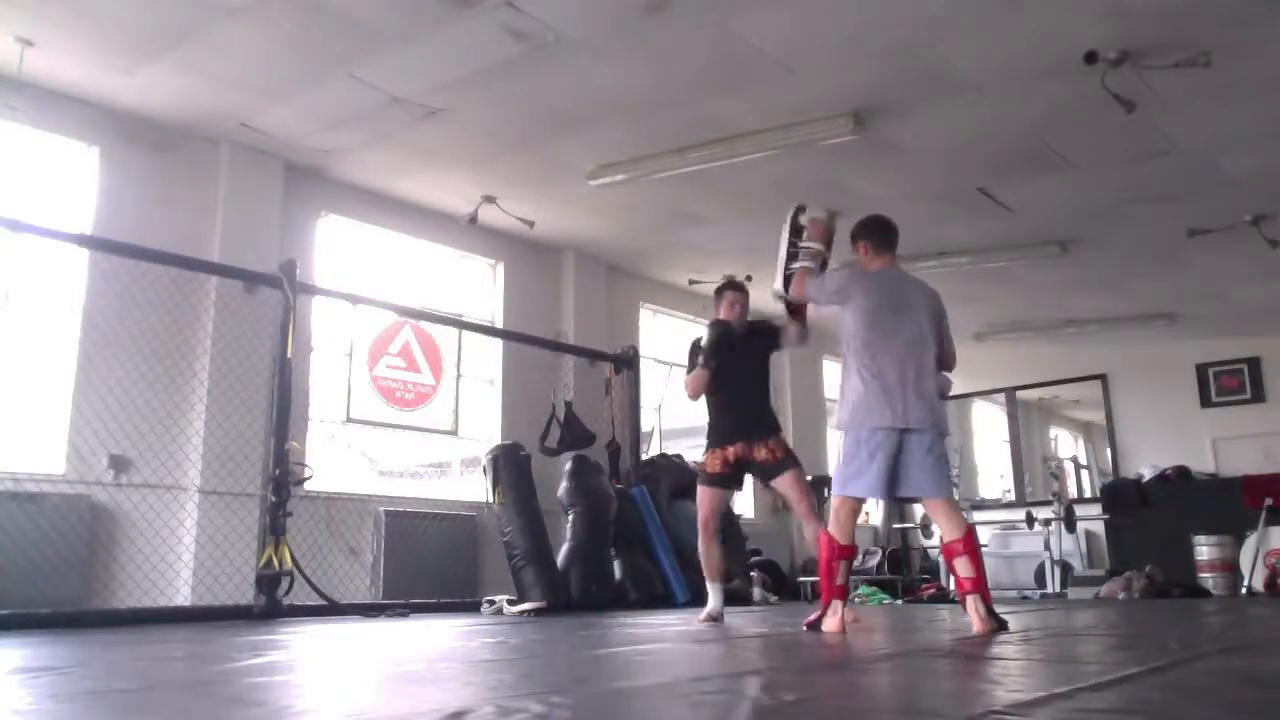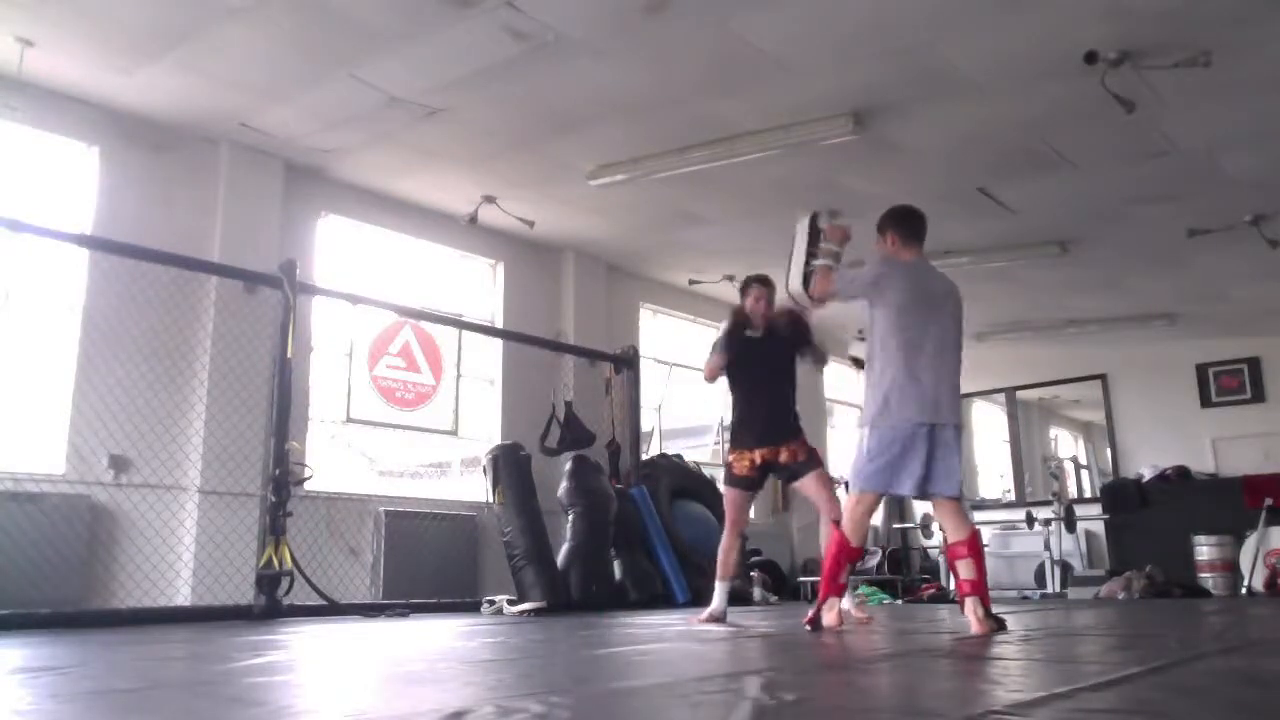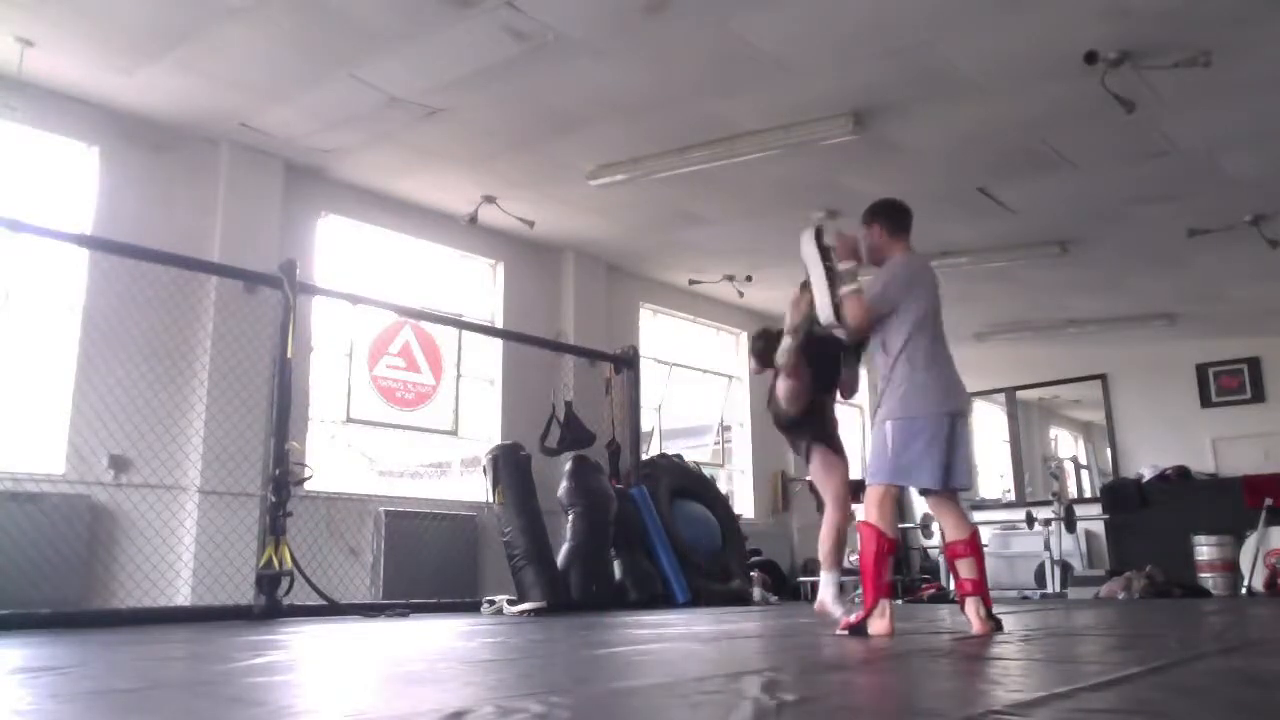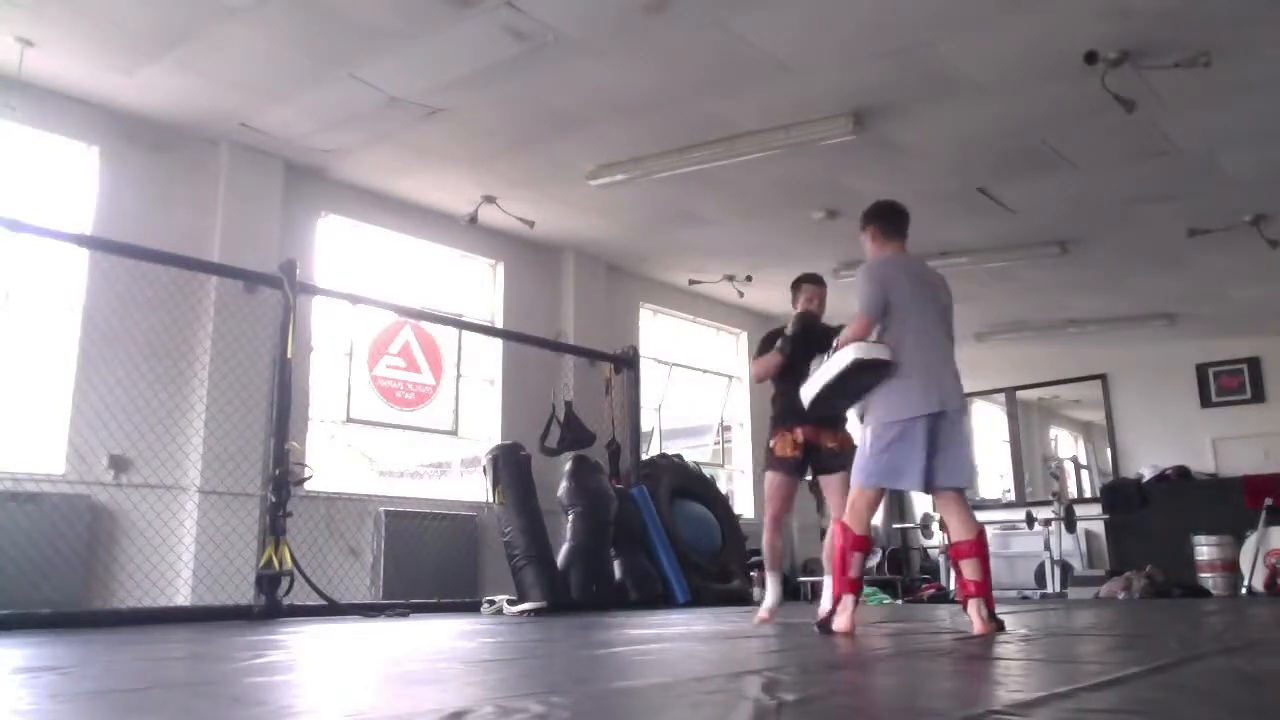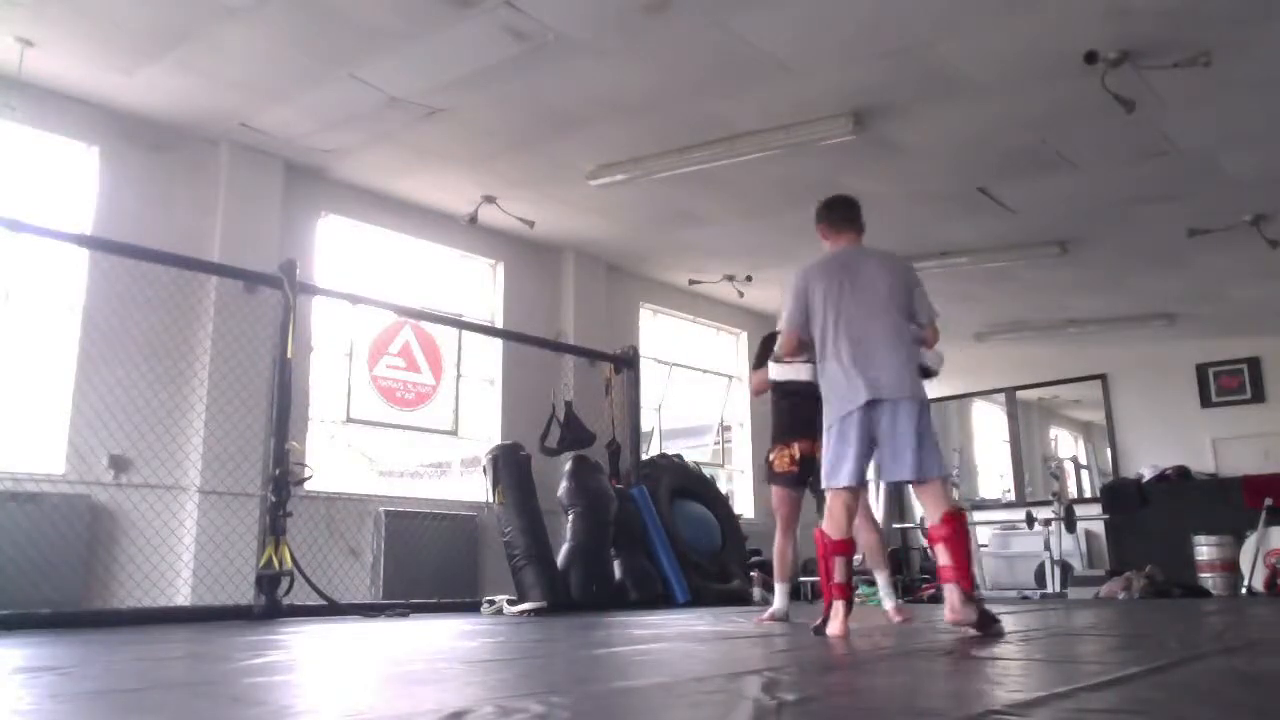
dt=0.4s
person 1, frame 1
left shoulder: (852, 280)
right shoulder: (927, 294)
left elbow: (797, 291)
right elbow: (948, 361)
left wrist: (814, 243)
left hip: (868, 418)
right hip: (922, 416)
left knee: (843, 509)
right knee: (943, 507)
left ankle: (833, 609)
right ankle: (979, 606)
person 1, frame 2
left shoulder: (885, 270)
right shoulder: (947, 287)
left elbow: (817, 290)
left wrist: (830, 246)
left hip: (895, 411)
right hip: (941, 411)
left knee: (859, 504)
right knee: (949, 507)
left ankle: (828, 606)
right ankle: (977, 608)
person 1, frame 3
left shoulder: (899, 270)
right shoulder: (916, 271)
left elbow: (855, 320)
right elbow: (874, 326)
left wrist: (843, 266)
left hip: (909, 403)
right hip: (940, 402)
left knee: (880, 498)
right knee: (945, 502)
left ankle: (877, 610)
right ankle: (978, 608)
person 1, frame 4
left shoulder: (877, 271)
right shoulder: (935, 278)
left elbow: (858, 333)
left wrist: (835, 354)
left hip: (896, 402)
right hip: (945, 400)
left knee: (861, 500)
right knee: (952, 501)
left ankle: (845, 606)
right ankle: (979, 607)
person 1, frame 5
left shoulder: (810, 275)
right shoulder: (897, 266)
left elbow: (787, 348)
right elbow: (930, 336)
left wrist: (819, 340)
left hip: (845, 395)
right hip: (901, 390)
left knee: (840, 500)
right knee: (932, 489)
left ankle: (836, 611)
right ankle: (959, 596)
person 2, frame 1
left shoulder: (759, 333)
right shoulder: (702, 346)
left elbow: (799, 336)
right elbow: (691, 392)
right wrist: (710, 352)
left hip: (763, 438)
right hip: (721, 443)
left knee: (806, 508)
right knee: (706, 524)
right ankle: (715, 603)
person 2, frame 2
left shoulder: (788, 335)
right shoulder: (731, 342)
left elbow: (818, 358)
right elbow: (709, 374)
left wrist: (800, 329)
right wrist: (728, 335)
left hip: (789, 441)
right hip: (747, 446)
left knee: (830, 507)
right knee: (733, 526)
right ankle: (718, 604)
person 2, frame 3
left shoulder: (834, 344)
right shoulder: (787, 334)
left elbow: (846, 392)
right elbow: (758, 364)
left wrist: (852, 362)
left hip: (819, 418)
right hip: (792, 407)
left knee: (839, 503)
right knee: (794, 383)
left ankle: (828, 595)
right ankle: (790, 342)
person 2, frame 4
left shoulder: (835, 336)
right shoulder: (776, 337)
right elbow: (757, 374)
right wrist: (790, 337)
left hip: (830, 431)
right hip: (788, 431)
left knee: (843, 513)
right knee: (774, 515)
left ankle: (829, 599)
right ankle: (772, 597)
person 2, frame 5
right shoulder: (774, 341)
right elbow: (755, 386)
right wrist: (777, 361)
right hip: (787, 442)
left knee: (860, 511)
right knee: (784, 523)
left ankle: (888, 597)
right ankle: (780, 603)
